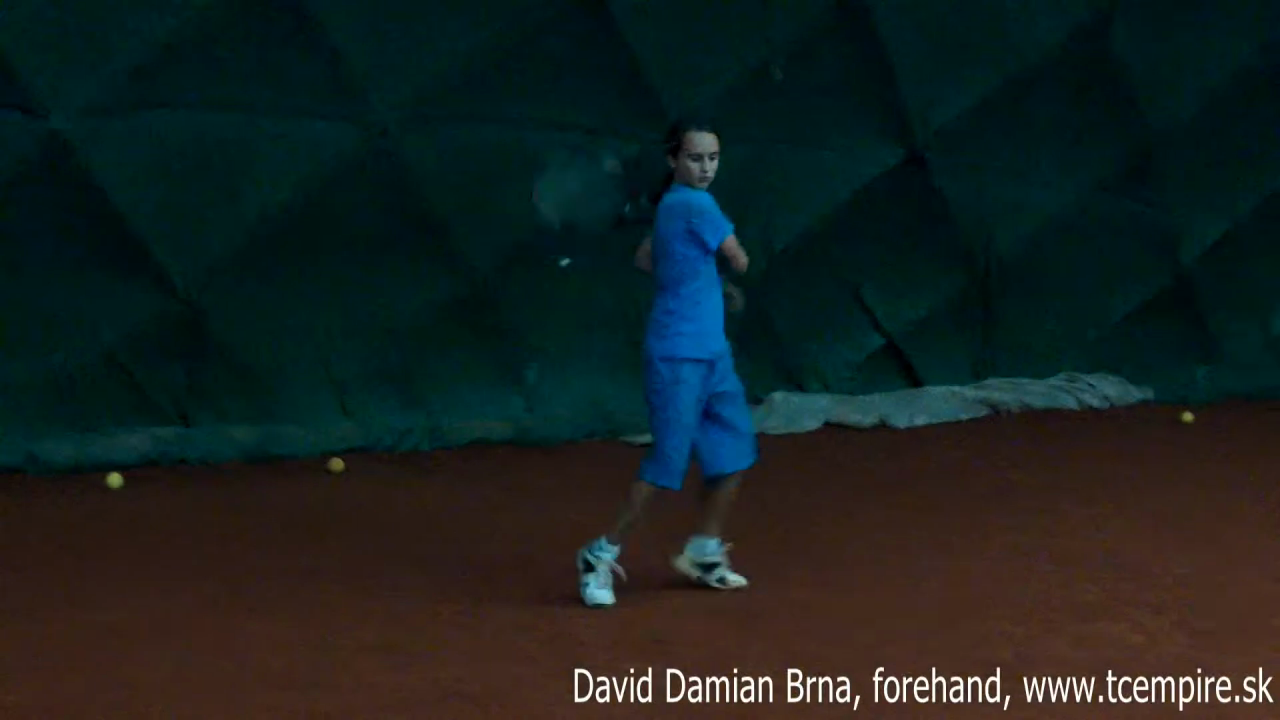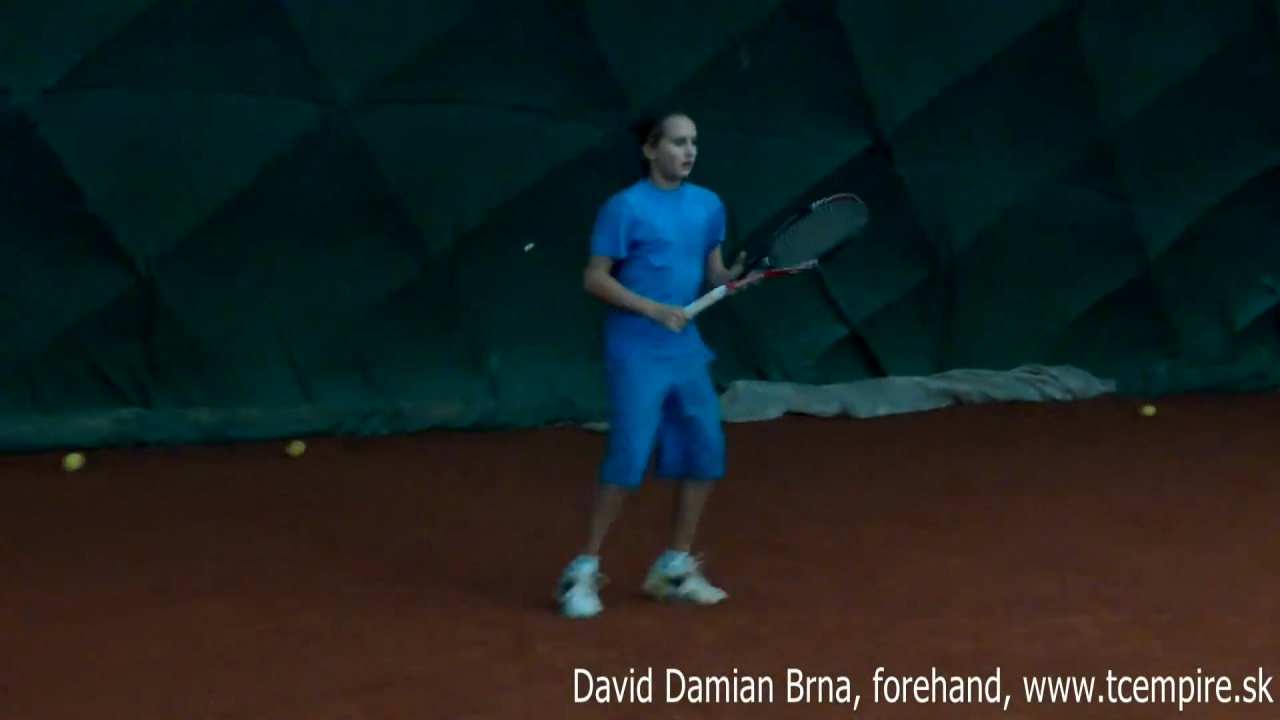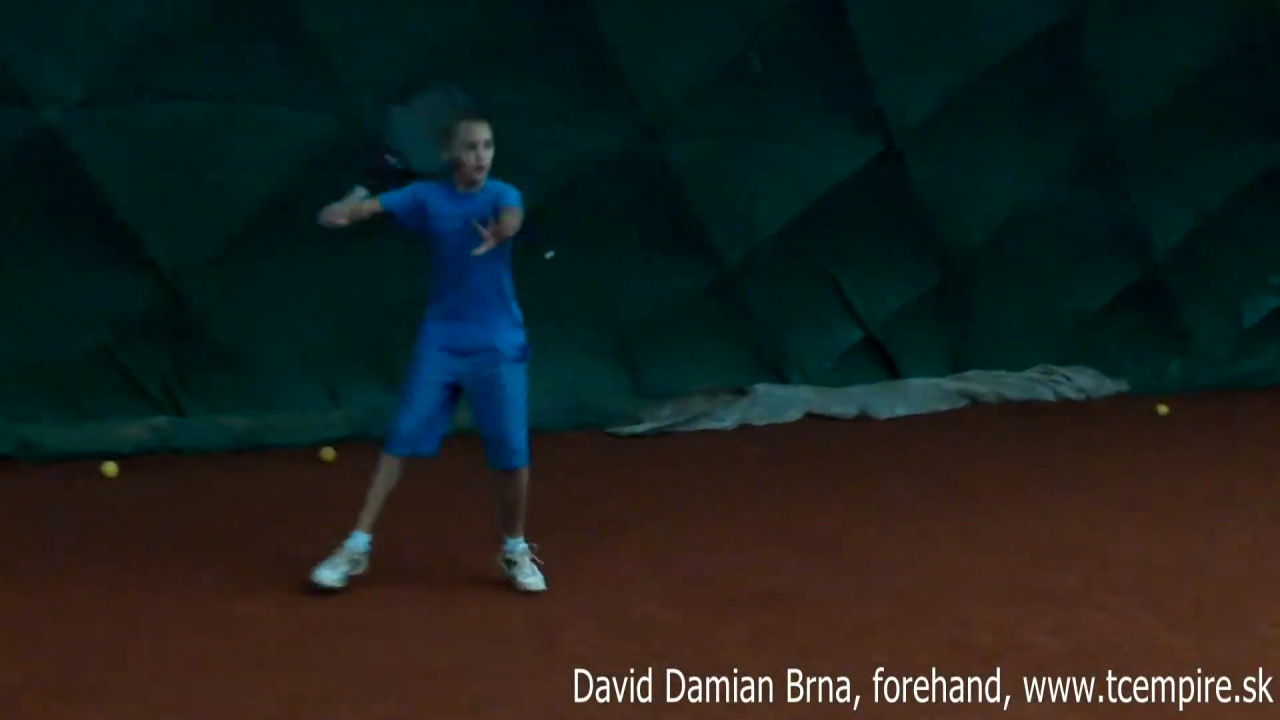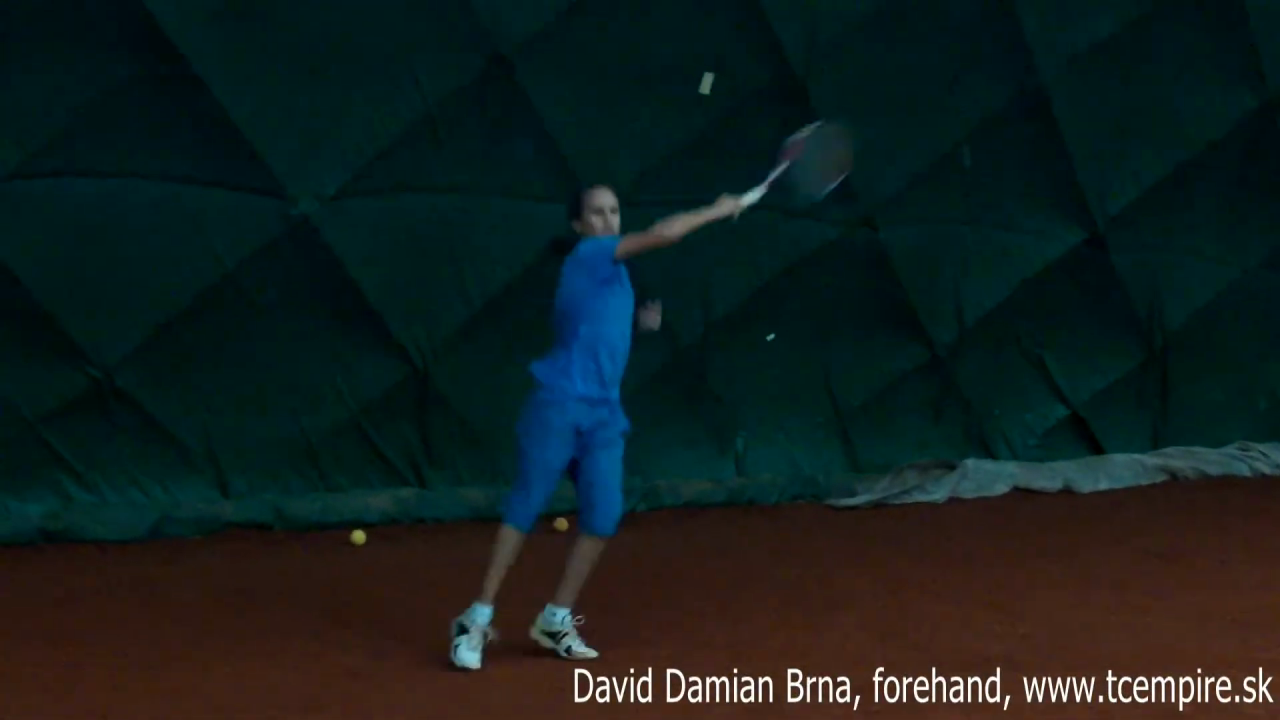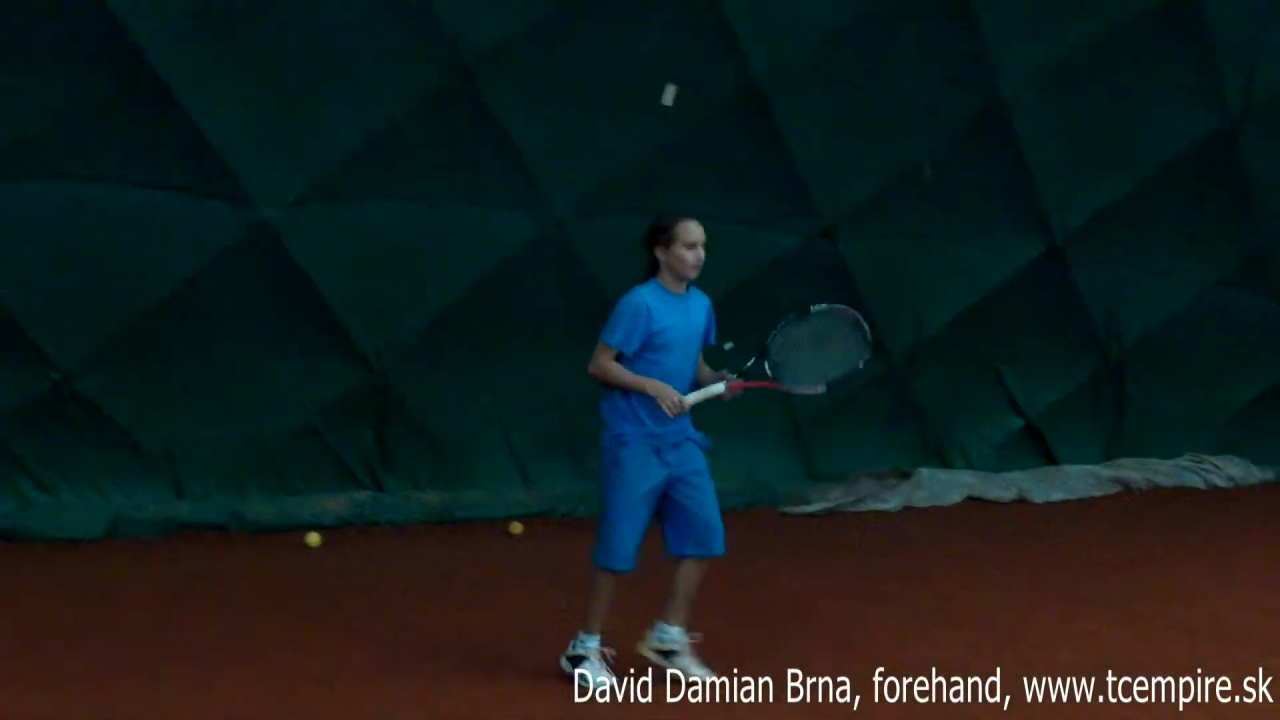
dt=1s
person 1, frame 1
left shoulder: (675, 204)
right shoulder: (694, 204)
left elbow: (645, 260)
right elbow: (739, 262)
right wrist: (723, 280)
left hip: (711, 352)
right hip: (678, 355)
left knee: (736, 450)
right knee: (667, 461)
left ankle: (704, 551)
right ankle: (603, 553)
person 1, frame 2
left shoulder: (708, 204)
right shoulder: (625, 207)
left elbow: (712, 268)
right elbow: (595, 279)
left wrist: (729, 278)
right wrist: (652, 309)
left hip: (685, 351)
right hip: (636, 351)
left knee: (705, 458)
right knee: (627, 459)
left ankle: (674, 567)
right ankle: (582, 572)
person 1, frame 3
left shoulder: (502, 194)
right shoulder: (426, 196)
left elbow: (512, 219)
right elbow: (365, 207)
left wrist: (496, 234)
right wrist: (342, 211)
left hip: (498, 343)
right hip: (439, 338)
left knee: (512, 451)
right knee: (403, 439)
left ankle: (516, 550)
right ankle: (357, 547)
person 1, frame 4
left shoulder: (616, 271)
right shoulder: (588, 255)
right elbow: (659, 235)
left wrist: (639, 318)
right wrist: (716, 211)
left hip: (602, 409)
right hip: (558, 402)
left knee: (603, 520)
right knee: (523, 511)
left ankle: (555, 621)
right ankle: (477, 618)
person 1, frame 5
left shoulder: (700, 305)
right shoulder: (638, 304)
right elbow: (599, 366)
left wrist: (717, 380)
right wrist: (652, 388)
left hip: (680, 440)
right hip: (631, 442)
left knee: (704, 535)
right knee: (618, 545)
left ankle: (668, 637)
right ankle: (586, 647)
